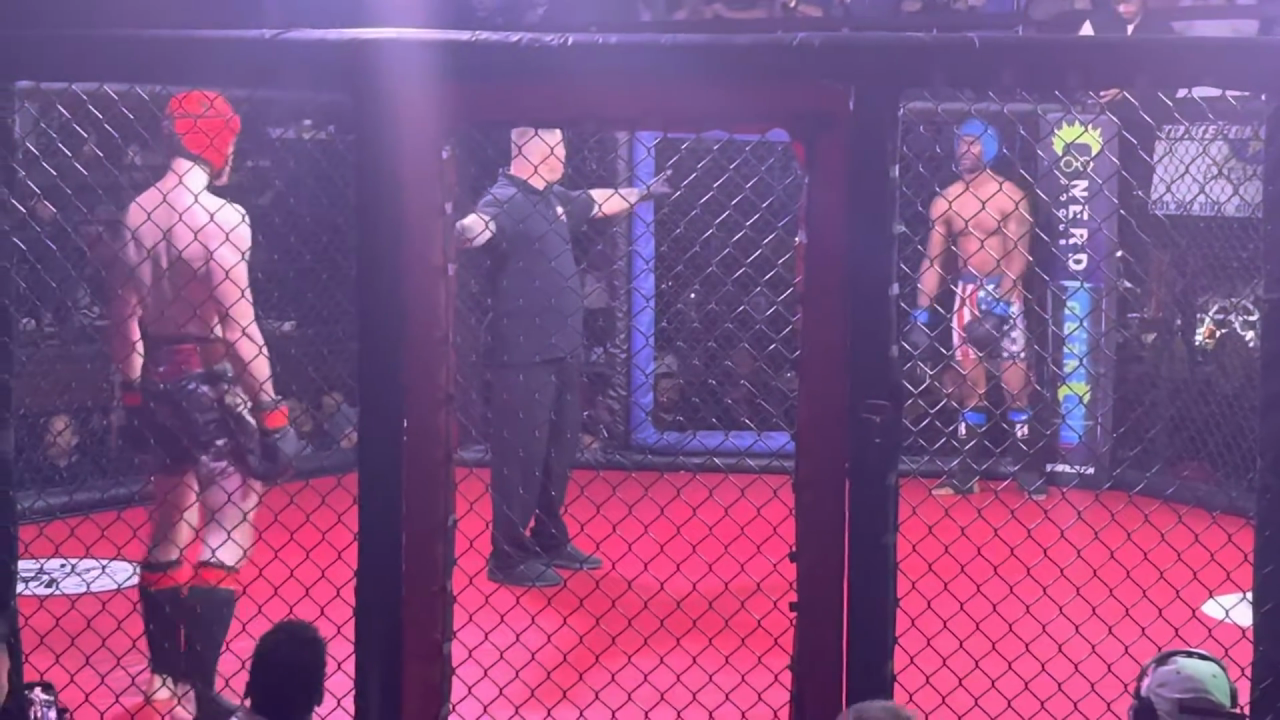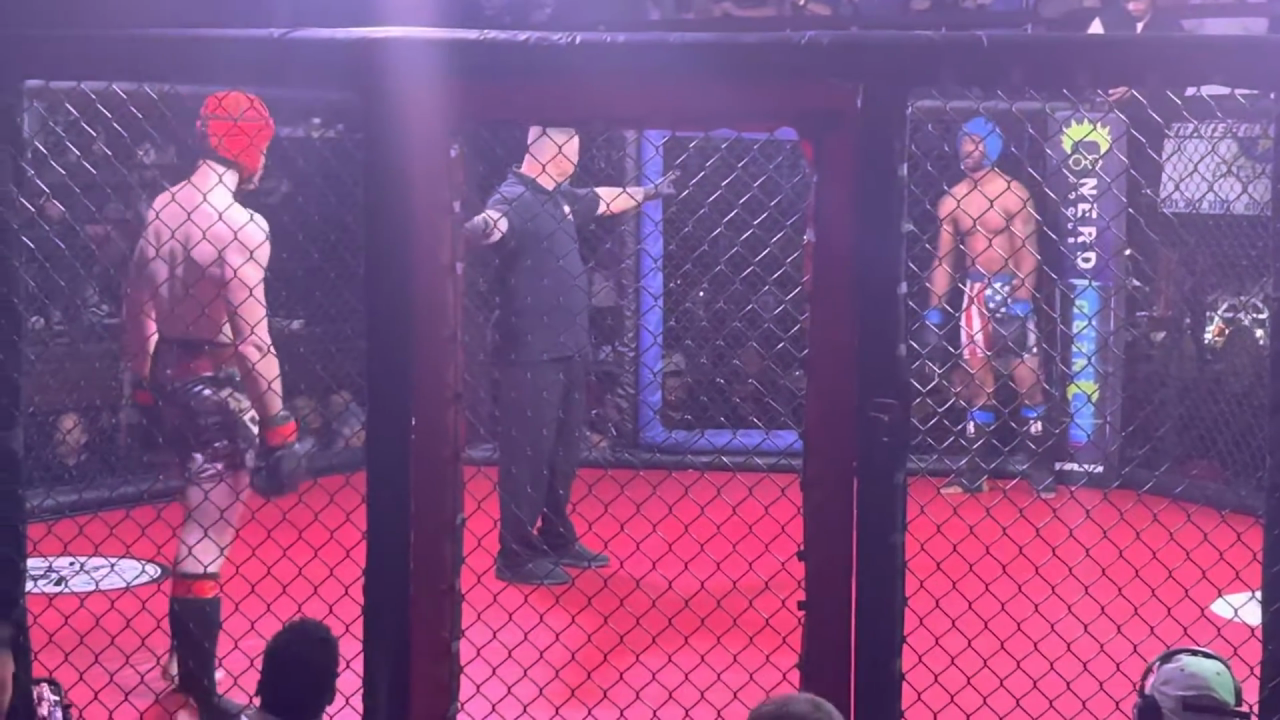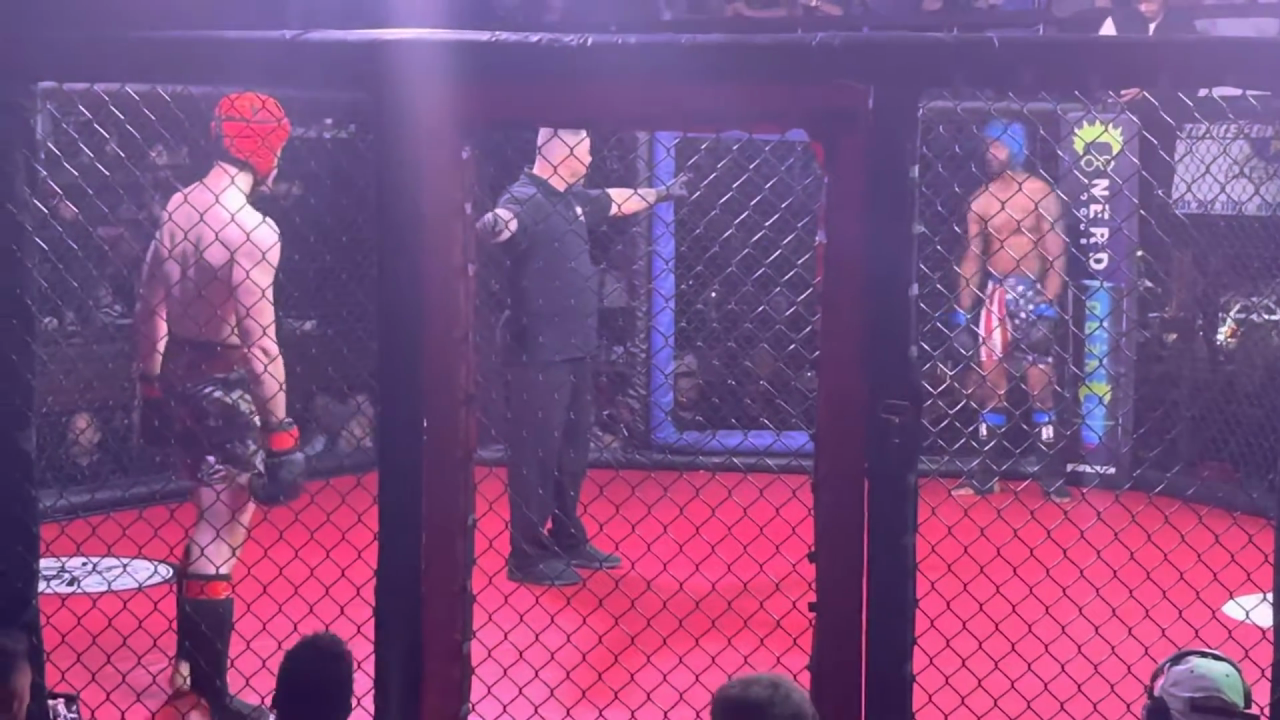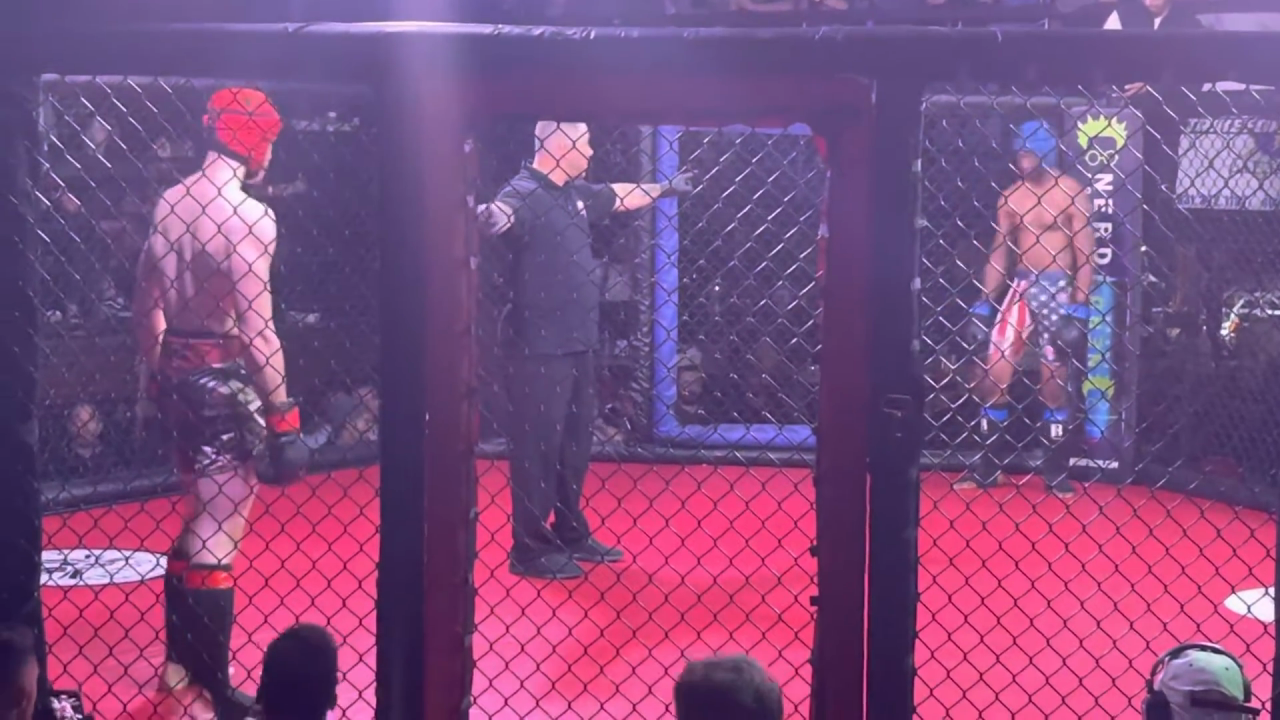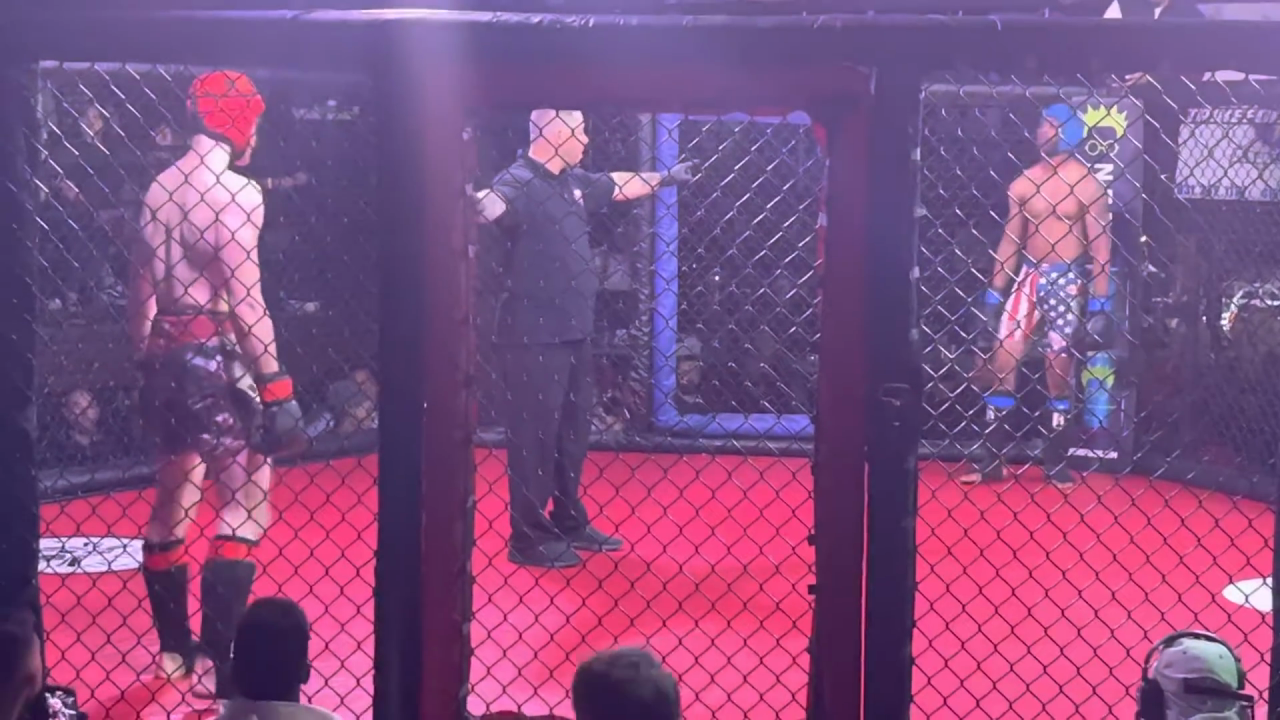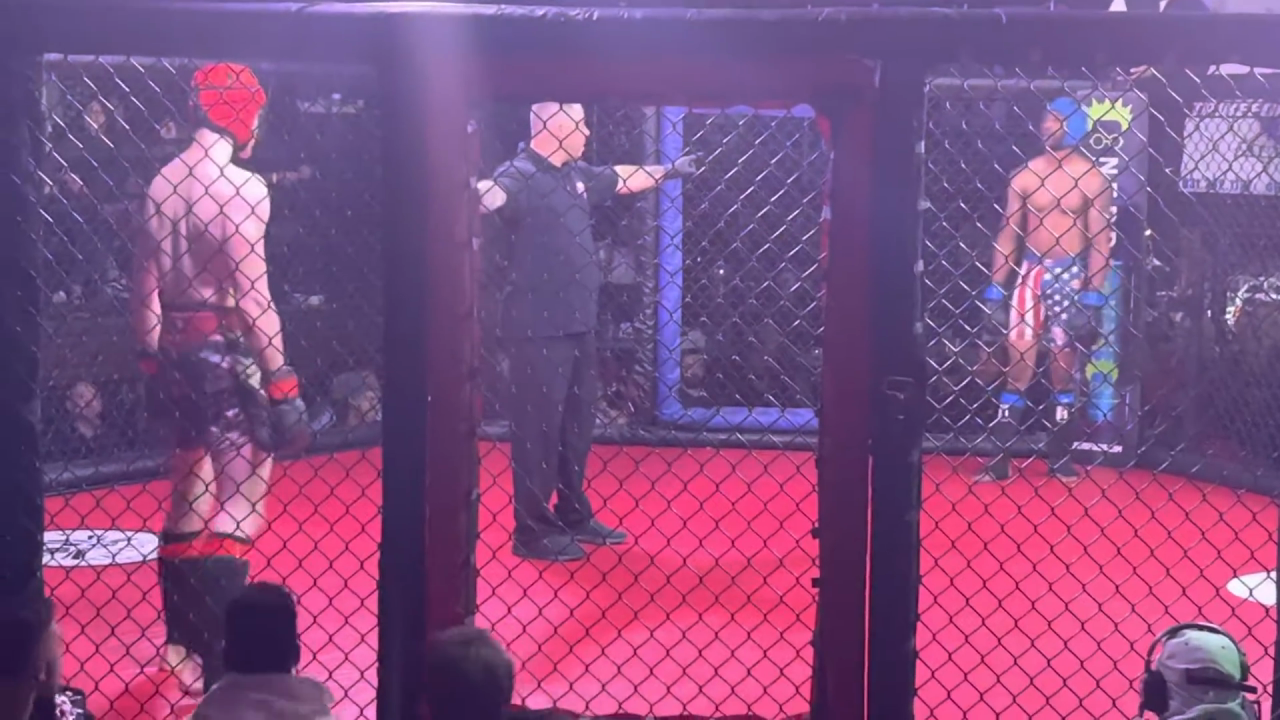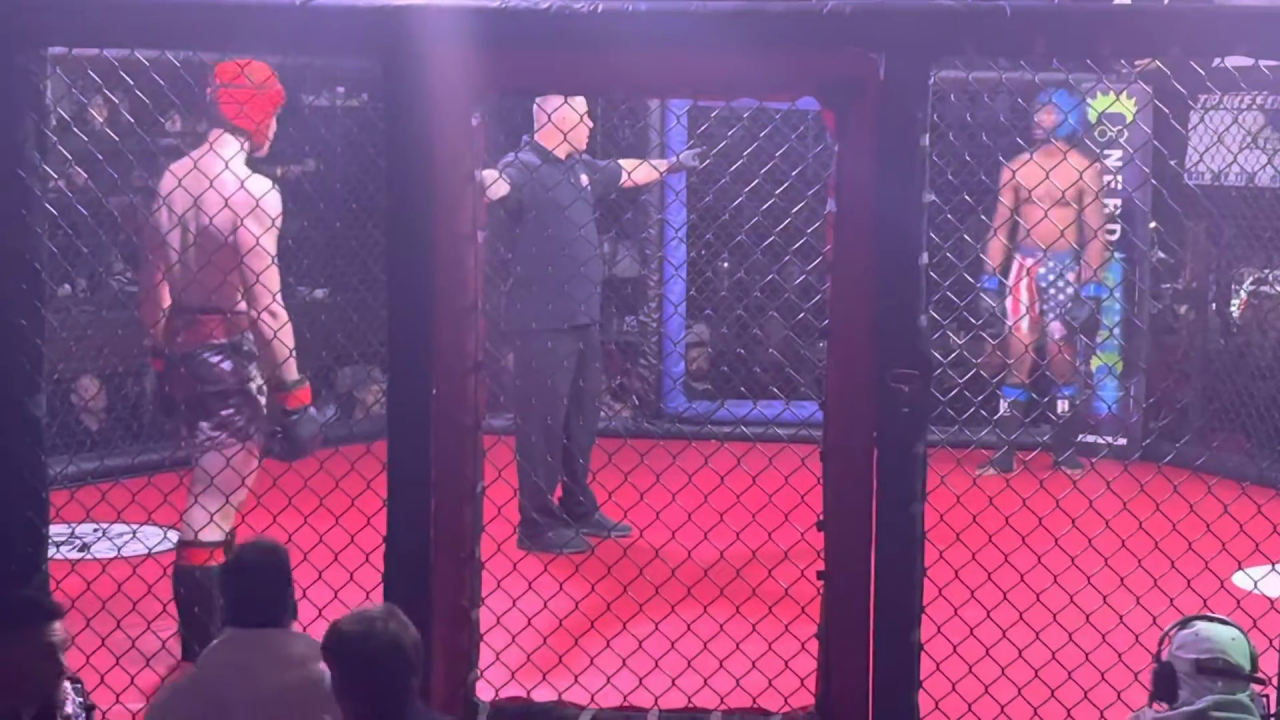
dt=0.3s
person 1, frame 1
left shoulder: (138, 211)
right shoulder: (223, 218)
left elbow: (122, 316)
right elbow: (240, 331)
left wrist: (133, 395)
right wrist: (271, 414)
left hip: (159, 380)
right hip: (209, 383)
left knee: (168, 530)
right knee: (225, 535)
person 1, frame 2
left shoulder: (162, 207)
right shoulder: (241, 225)
left elbow: (138, 310)
right elbow: (252, 341)
left wrist: (143, 389)
right wrist: (278, 427)
left hip: (169, 377)
right hip: (216, 386)
left knee: (199, 530)
right knee: (207, 543)
left ankle: (184, 662)
person 1, frame 3
left shoulder: (177, 206)
right shoulder: (251, 228)
left elbow: (149, 307)
right elbow: (258, 345)
left wrist: (151, 384)
right wrist: (281, 436)
left hip: (179, 376)
right hip: (224, 384)
left knee: (211, 527)
right knee: (218, 542)
left ankle: (189, 660)
person 1, frame 4
left shoulder: (171, 201)
right shoulder: (249, 215)
left elbow: (147, 303)
right elbow: (257, 331)
left wrist: (156, 377)
right wrist: (282, 418)
left hip: (176, 370)
right hip: (221, 378)
left knee: (199, 519)
right knee: (218, 534)
left ankle: (180, 660)
person 1, frame 5
left shoulder: (161, 186)
right shoulder: (237, 192)
left elbow: (142, 290)
right elbow: (246, 303)
left wrist: (147, 365)
right wrist: (276, 389)
left hip: (164, 354)
right hip: (212, 357)
left knee: (174, 503)
right knee: (248, 505)
left ankle: (174, 648)
right ankle: (214, 658)
person 1, frame 6
left shoulder: (164, 181)
right shoulder: (242, 186)
left elbow: (145, 285)
right elbow: (253, 299)
left wrist: (152, 359)
right wrist: (282, 387)
left hip: (176, 348)
right hip: (223, 351)
left knee: (190, 493)
right knee: (242, 504)
left ankle: (180, 638)
right ankle: (206, 655)
person 1, frame 7
left shoulder: (175, 176)
right shoulder: (253, 191)
left elbow: (153, 279)
right elbow: (266, 308)
left wrist: (161, 353)
right wrist: (295, 396)
left hip: (182, 346)
right hip: (228, 353)
left knee: (215, 495)
right knee: (213, 509)
left ankle: (201, 635)
right ankle: (201, 659)
person 2, frame 1
left shoulder: (554, 198)
right shoulder: (503, 200)
left elbow: (595, 203)
right elbow: (481, 224)
left wrist: (642, 193)
right wrist: (465, 231)
left hip: (562, 349)
right hip: (522, 354)
left knee: (560, 448)
right knee: (521, 453)
left ankle: (550, 540)
right ankle: (509, 555)
person 2, frame 2
left shoulder: (560, 197)
right shoulder: (514, 198)
left elbow: (603, 201)
right elbow: (494, 221)
left wrist: (648, 192)
right wrist: (480, 228)
left hip: (568, 348)
right hip: (530, 354)
left knee: (564, 448)
right knee: (529, 451)
left ankle: (558, 539)
right ankle: (518, 554)
person 2, frame 3
left shoulder: (573, 198)
right shoulder: (525, 198)
left elbow: (615, 201)
right elbow: (506, 219)
left wrist: (661, 193)
right wrist: (491, 226)
left hip: (575, 349)
right hip: (539, 354)
left knee: (572, 450)
right knee: (537, 453)
left ankle: (568, 540)
right ankle: (528, 555)
person 2, frame 4
left shoulder: (576, 192)
right shoulder: (524, 192)
left elbow: (619, 197)
right elbow: (502, 213)
left wrist: (665, 189)
right wrist: (487, 217)
left hip: (578, 342)
right hip: (540, 348)
left knee: (575, 444)
right knee: (539, 446)
left ankle: (571, 534)
right ankle: (531, 549)
person 2, frame 5
left shoulder: (574, 181)
right shoulder: (519, 181)
left elbow: (618, 186)
right elbow: (493, 203)
left wrist: (665, 178)
right wrist: (477, 205)
left hip: (574, 332)
right hip: (534, 337)
left knee: (572, 433)
right knee: (535, 436)
left ankle: (569, 523)
right ankle: (528, 537)
person 2, frame 6
left shoulder: (576, 174)
right shoulder: (520, 174)
left elbow: (621, 179)
right elbow: (492, 195)
left wrist: (669, 171)
right wrist: (476, 194)
left hip: (578, 324)
right hip: (538, 329)
left knee: (577, 425)
right knee: (539, 429)
left ankle: (573, 516)
right ankle: (533, 530)
person 2, frame 7
left shoulder: (581, 167)
right shoulder: (523, 166)
left elbow: (625, 172)
right elbow: (498, 184)
left wrist: (672, 164)
right wrist: (480, 182)
left hip: (583, 317)
right hip: (542, 322)
left knee: (582, 418)
right knee: (543, 422)
left ankle: (579, 509)
right ankle: (537, 523)
person 3, frame 1
left shoulder: (1011, 196)
right shoulder: (944, 201)
left elbow: (1019, 257)
right elbow: (933, 260)
left wrist: (998, 308)
right wrist: (921, 314)
left hip: (1004, 295)
right hip: (966, 294)
left knee: (1016, 384)
right knee: (971, 385)
left ankle: (1026, 469)
right ankle: (966, 471)
person 3, frame 2
left shoulder: (1014, 194)
right shoulder: (951, 201)
left elbow: (1029, 255)
right elbow: (943, 260)
left wrist: (1019, 308)
right wrist: (933, 314)
left hip: (1012, 291)
right hip: (974, 293)
left knee: (1028, 380)
right knee: (978, 383)
left ankle: (1039, 467)
right ankle: (975, 470)
person 3, frame 3
left shoulder: (1042, 195)
right shoulder: (980, 201)
left elbow: (1056, 256)
right elbow: (971, 260)
left wrist: (1047, 311)
right wrist: (962, 315)
left hip: (1033, 293)
right hip: (995, 293)
left knee: (1041, 383)
right knee: (990, 383)
left ankle: (1051, 473)
right ankle: (985, 473)
person 3, frame 4
left shoulder: (1072, 193)
right shoulder: (1011, 197)
left elbow: (1085, 257)
right elbow: (998, 254)
left wrist: (1078, 312)
right wrist: (982, 309)
left hip: (1057, 290)
right hip: (1019, 289)
left knee: (1055, 381)
right knee: (994, 376)
left ankle: (1056, 470)
right ankle: (988, 465)
person 3, frame 5
left shoulder: (1087, 184)
right shoulder: (1022, 183)
left elbow: (1100, 248)
left wrist: (1100, 306)
right wrist: (993, 297)
left hip: (1067, 282)
right hip: (1028, 278)
left knee: (1060, 372)
right knee: (1002, 363)
left ankle: (1056, 461)
right ankle: (992, 459)
person 3, frame 6
left shoulder: (1091, 179)
right shoulder: (1023, 176)
left elbow: (1101, 242)
right elbow: (1008, 234)
left wrist: (1092, 299)
right wrist: (995, 291)
left hip: (1069, 276)
right hip: (1029, 273)
left knee: (1063, 366)
right knee: (1017, 363)
left ankle: (1060, 455)
right ankle: (1000, 457)
person 3, frame 7
left shoulder: (1084, 169)
right shoulder: (1015, 167)
left elbow: (1094, 233)
right elbow: (999, 227)
left wrist: (1089, 290)
right wrist: (988, 282)
left hip: (1063, 269)
right hip: (1021, 266)
left knee: (1062, 358)
right knee: (1016, 357)
left ankle: (1064, 448)
right ankle: (1005, 451)
